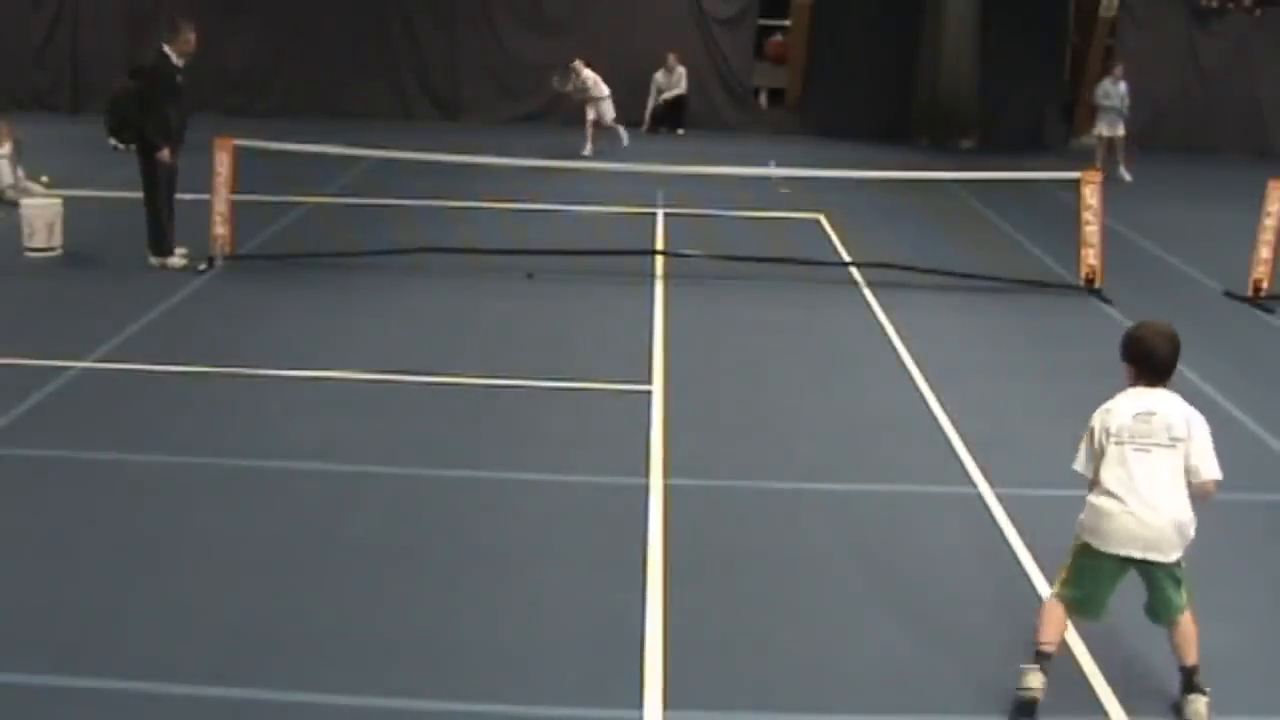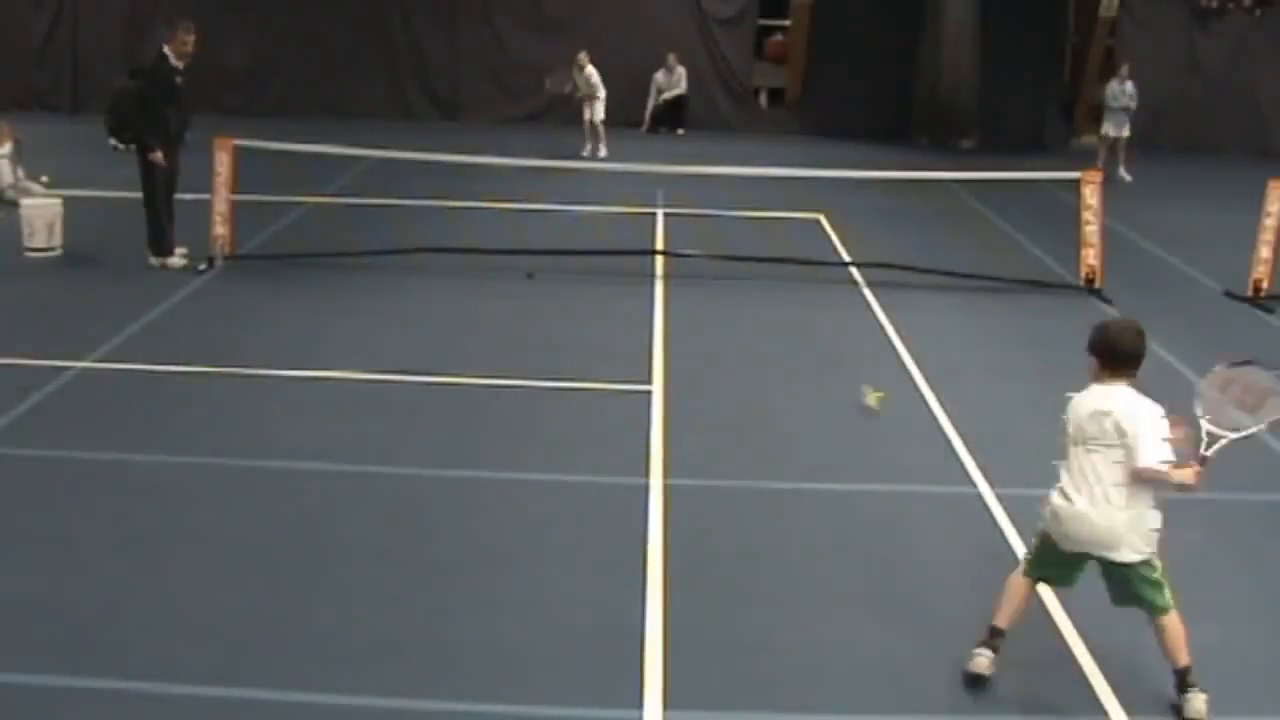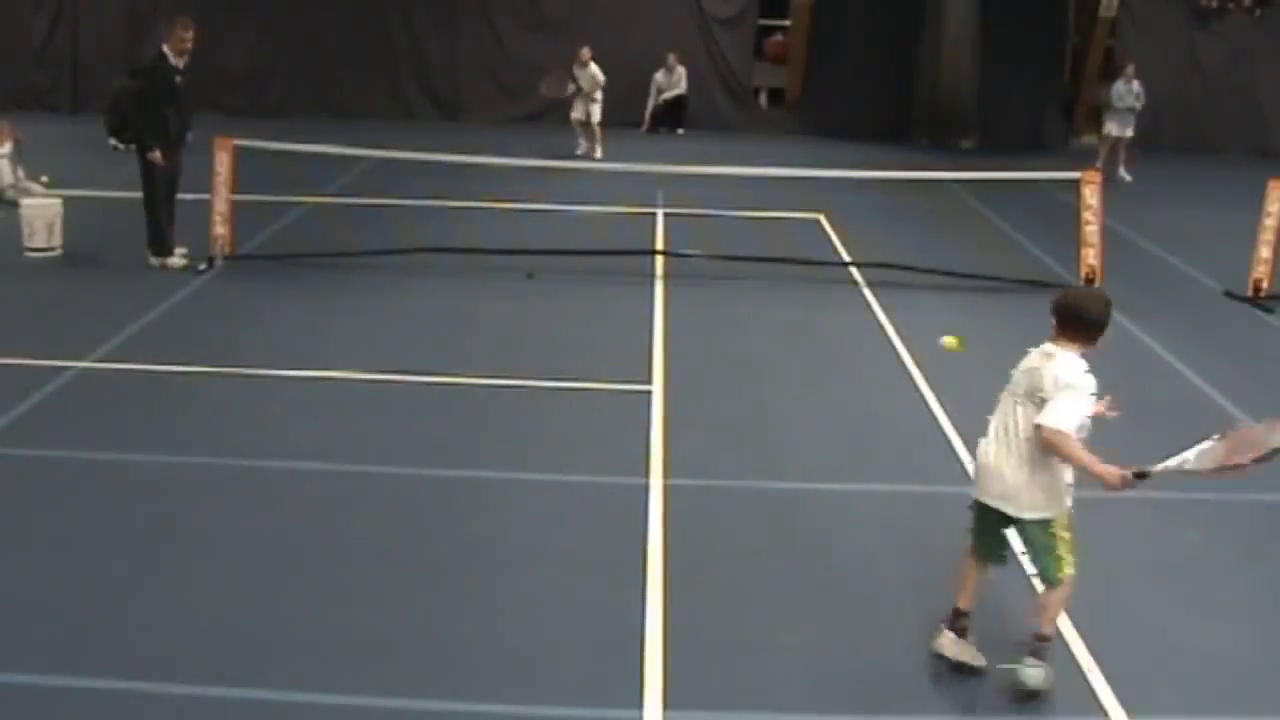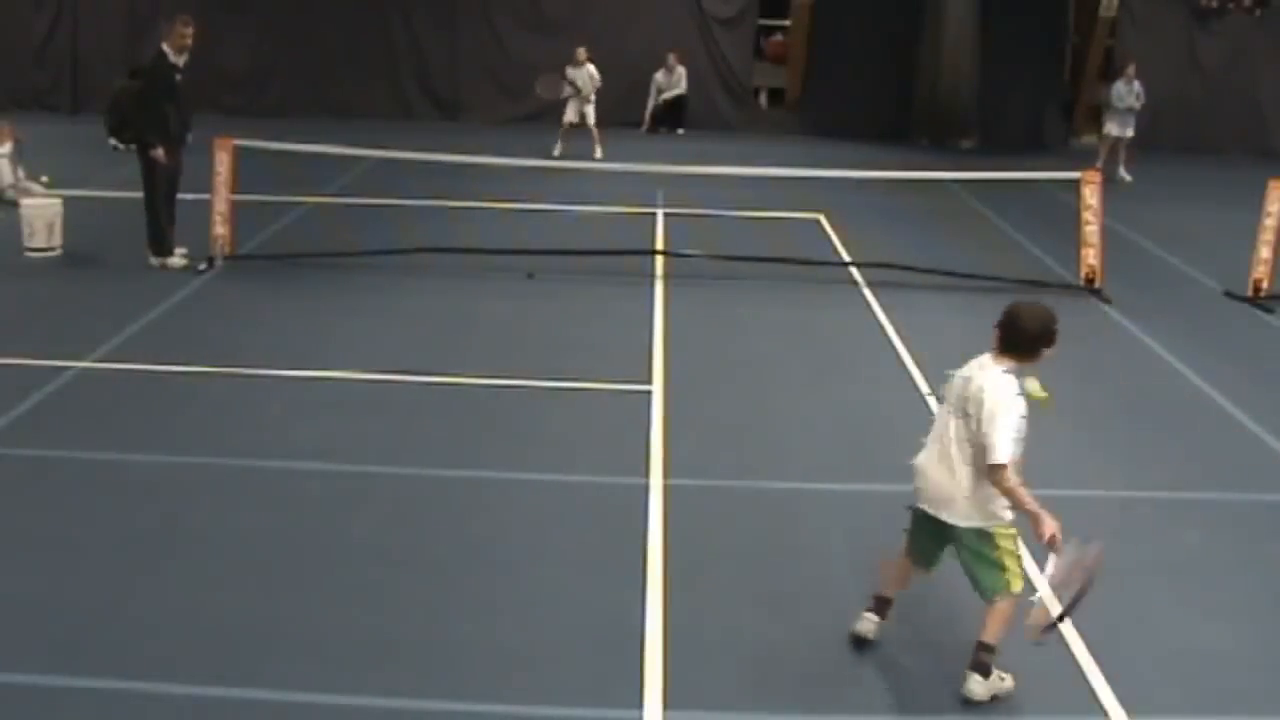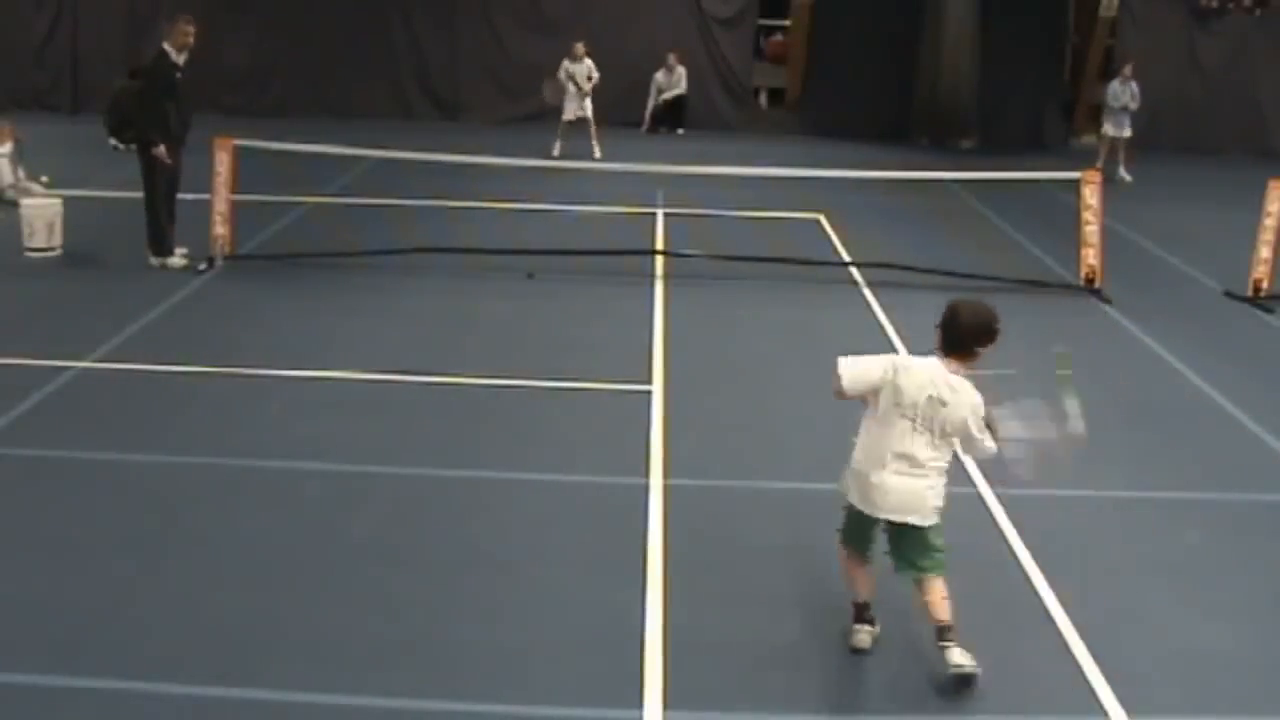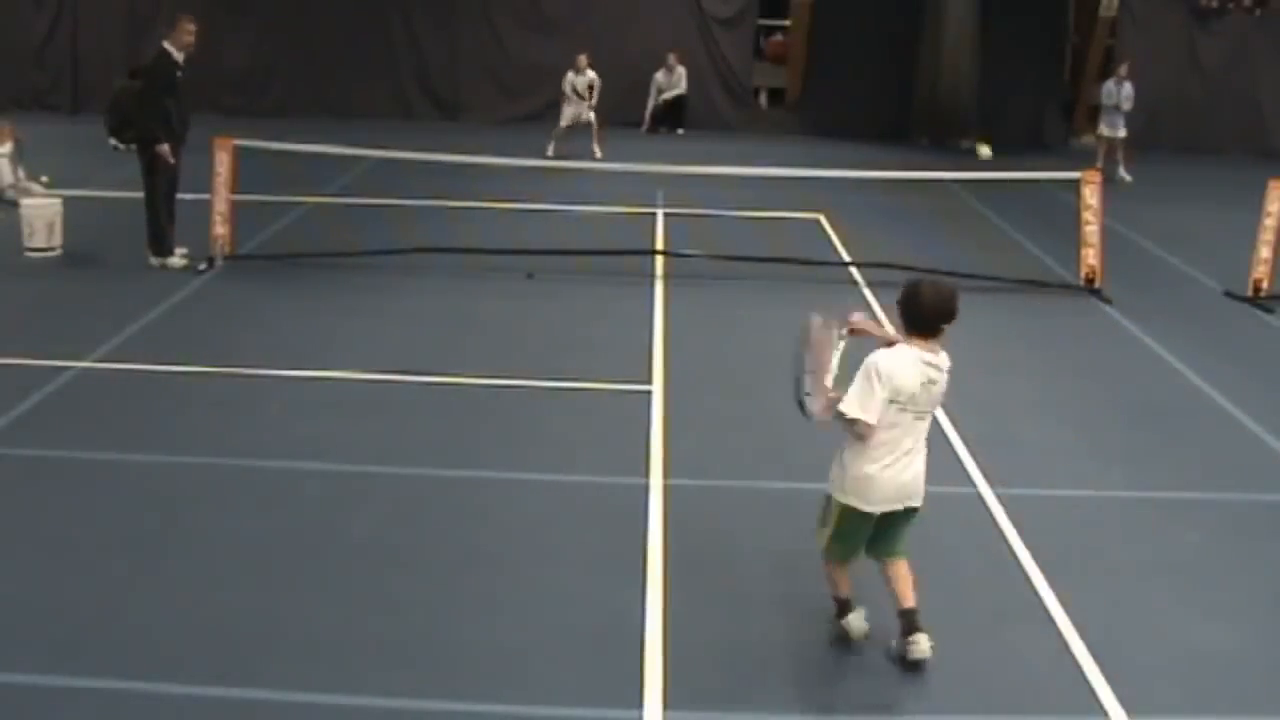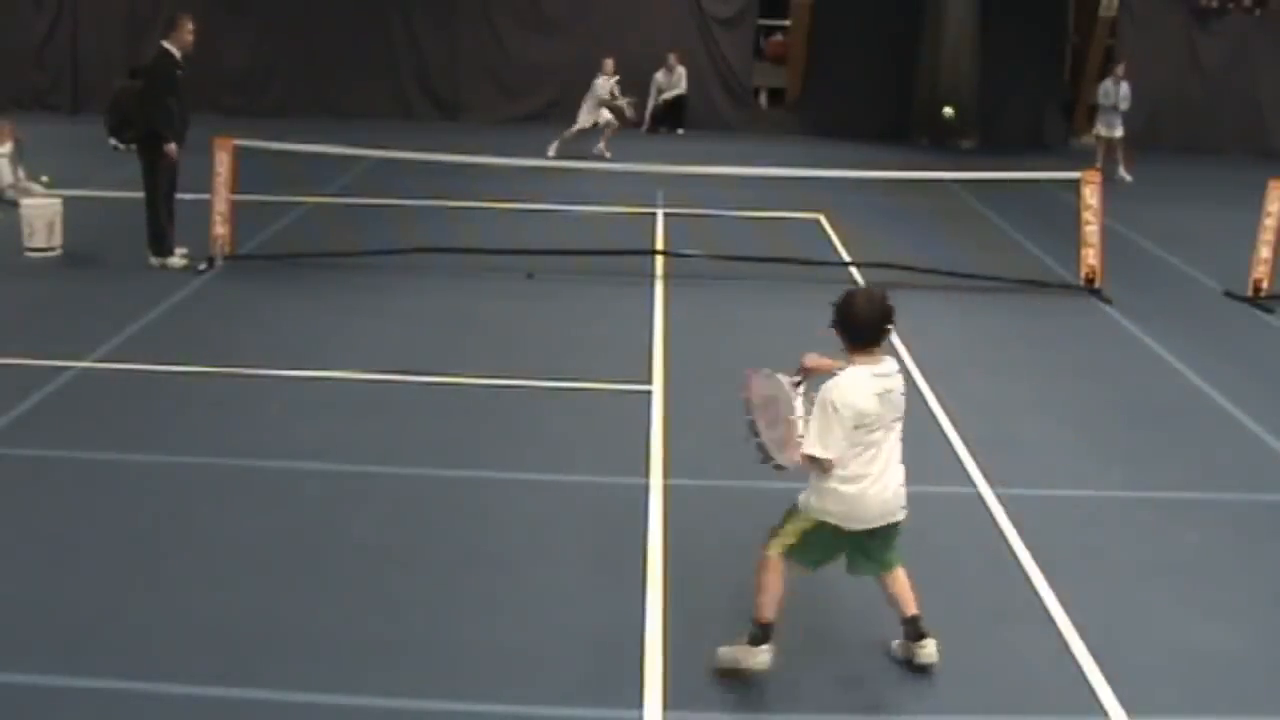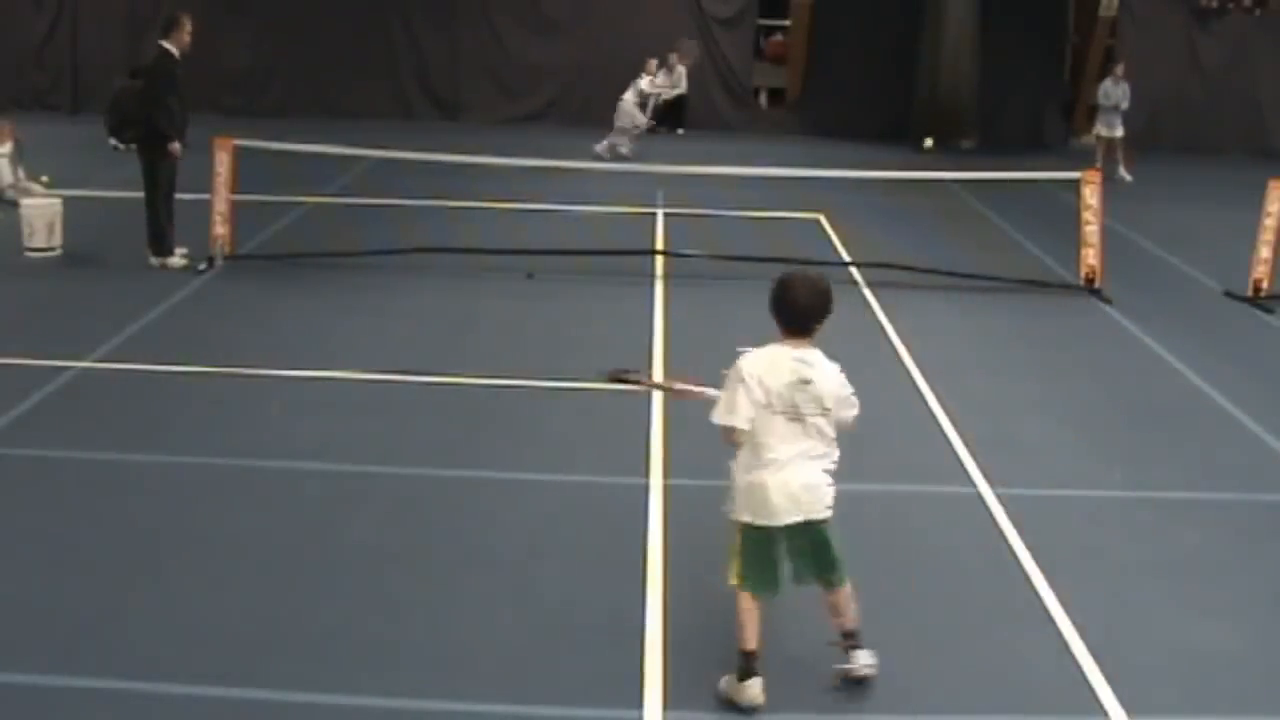
dt=0.2s
person 1, frame 1
left shoulder: (1107, 412)
right shoulder: (1189, 416)
left elbow: (1093, 481)
right elbow: (1205, 485)
left hip: (1106, 524)
right hip: (1164, 531)
left knee: (1062, 597)
right knee: (1177, 609)
left ankle: (1036, 675)
person 1, frame 2
left shoulder: (1077, 405)
right shoulder: (1141, 410)
right elbow: (1147, 471)
right wrist: (1181, 476)
left hip: (1069, 520)
right hip: (1122, 530)
left knee: (1028, 573)
right knee: (1161, 607)
left ankle: (986, 652)
person 1, frame 3
left shoulder: (1033, 358)
right shoulder: (1077, 378)
right elbow: (1049, 434)
left wrist: (1085, 411)
right wrist: (1099, 469)
left hip: (992, 476)
right hip: (1037, 493)
left knee: (978, 555)
right knee: (1059, 576)
left ankle: (954, 633)
right ankle: (1035, 656)
person 1, frame 4
left shoulder: (971, 369)
right shoulder: (1007, 400)
right elbow: (998, 470)
right wrist: (1039, 516)
left hip: (932, 487)
right hip: (977, 506)
left knee: (914, 554)
right knee: (1006, 588)
left ankle: (873, 615)
right ankle: (980, 672)
person 1, frame 5
left shoulder: (899, 367)
right shoulder: (972, 402)
left elbow: (839, 384)
right elbow: (983, 451)
left wrist: (874, 396)
right wrist: (990, 436)
left hip: (869, 483)
right hip: (919, 498)
left knee: (856, 549)
right knee: (927, 571)
left ankle: (863, 624)
right ankle: (949, 646)
person 1, frame 6
left shoulder: (881, 364)
right shoulder: (942, 363)
left elbow: (857, 426)
left wrist: (837, 406)
right wrist: (874, 329)
left hip: (862, 482)
right hip: (908, 485)
left knee: (835, 550)
right knee: (891, 553)
left ankle: (849, 613)
right ankle: (913, 634)
person 1, frame 7
left shoulder: (835, 393)
right shoulder: (892, 371)
left elbow: (823, 463)
right wrist: (828, 366)
left hip: (838, 501)
right hip: (888, 498)
left knee: (776, 555)
right knee: (888, 564)
left ankle: (759, 645)
right ankle: (920, 640)
person 1, frame 8
left shoulder: (750, 366)
right shoulder: (831, 374)
left elbow: (736, 436)
right elbow: (846, 418)
left hip: (759, 494)
right hip: (813, 495)
left knee: (748, 586)
right knee: (831, 578)
left ankle: (748, 679)
right ankle: (856, 651)
person 2, frame 1
left shoulder: (175, 65)
right shoulder: (158, 68)
right elbow: (150, 110)
right wrist: (159, 145)
left hip: (170, 141)
right hip: (156, 145)
left knee: (167, 195)
right knee: (158, 197)
left ankle: (166, 244)
right ankle: (160, 252)
person 2, frame 2
left shoulder: (178, 66)
right shoulder: (157, 69)
right elbow: (147, 110)
left wrist: (182, 130)
right wrist: (152, 146)
left hip: (171, 141)
right hip: (156, 145)
left knee: (167, 195)
right knee: (157, 197)
left ankle: (166, 245)
right ankle: (160, 252)
person 2, frame 3
left shoulder: (180, 65)
right shoulder: (156, 68)
right elbow: (146, 109)
left wrist: (185, 129)
right wrist: (151, 146)
left hip: (174, 141)
right hip: (156, 145)
left knee: (168, 195)
right knee: (157, 197)
left ankle: (167, 245)
right ankle: (160, 252)
person 2, frame 4
left shoulder: (181, 63)
right shoulder: (156, 67)
right elbow: (147, 108)
left wrist: (185, 130)
right wrist: (153, 144)
left hip: (174, 141)
right hip: (157, 144)
left knee: (169, 195)
right knee: (158, 197)
left ankle: (167, 244)
right ankle: (160, 252)
person 2, frame 5
left shoulder: (180, 62)
right shoulder: (157, 65)
right elbow: (148, 106)
left wrist: (182, 133)
right wrist: (155, 142)
left hip: (173, 141)
right hip: (157, 144)
left knee: (169, 194)
right knee: (157, 196)
left ankle: (166, 244)
right ankle: (160, 252)
person 2, frame 6
left shoulder: (177, 62)
right shoulder: (159, 64)
right elbow: (150, 105)
left wrist: (176, 137)
right wrist: (159, 140)
left hip: (172, 140)
right hip: (158, 143)
left knee: (168, 194)
right knee: (158, 196)
left ankle: (166, 245)
right ankle: (160, 252)
person 2, frame 7
left shoulder: (172, 61)
right shoulder: (161, 63)
right elbow: (154, 105)
right wrist: (166, 139)
left hip: (168, 140)
right hip: (157, 142)
left knee: (166, 194)
right knee: (158, 195)
left ankle: (166, 245)
right ankle: (160, 252)
person 2, frame 8
left shoulder: (168, 61)
right shoulder: (162, 63)
right elbow: (157, 105)
left wrist: (173, 137)
right wrist: (170, 138)
left hip: (165, 139)
right hip: (158, 141)
left knee: (165, 194)
right knee: (158, 195)
left ankle: (166, 245)
right ankle: (160, 252)
